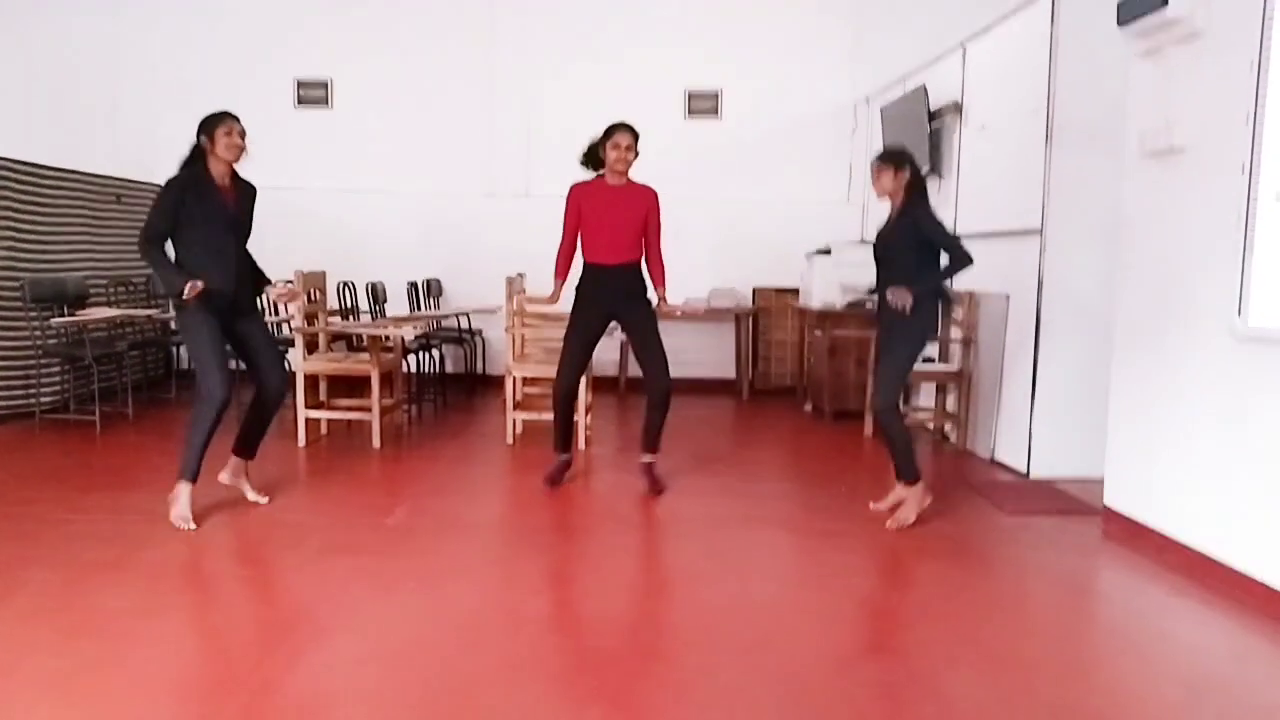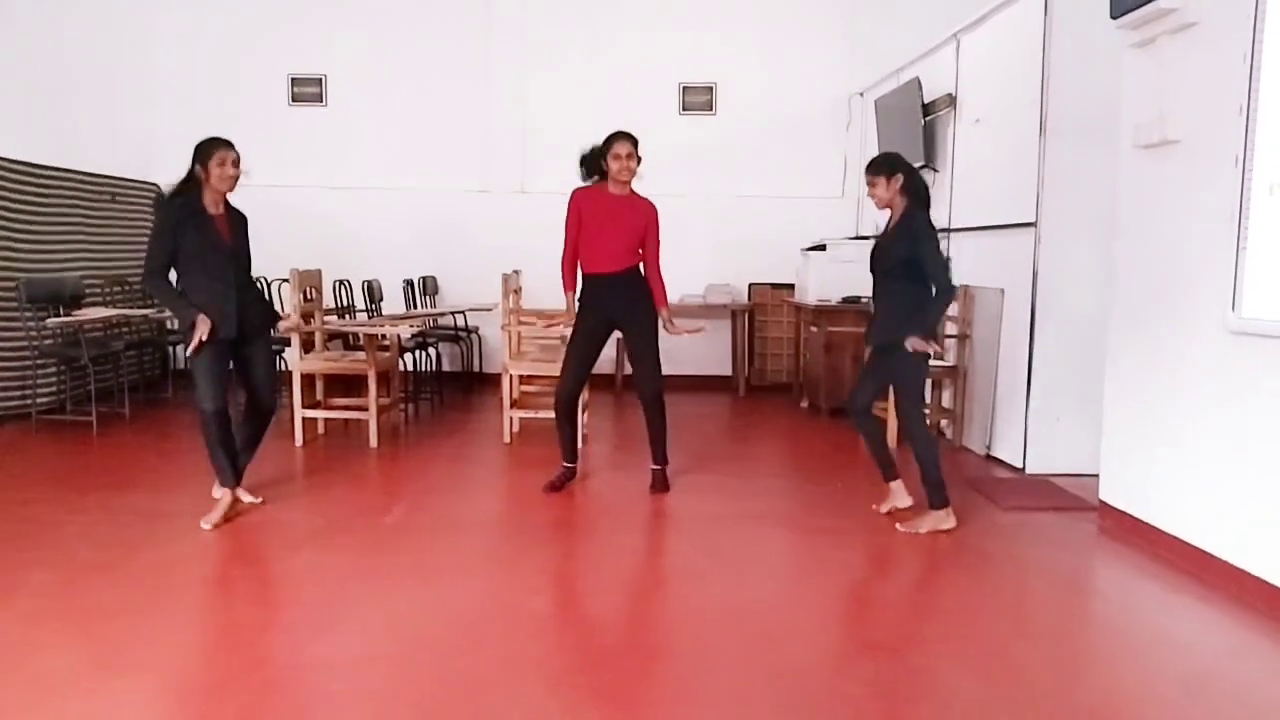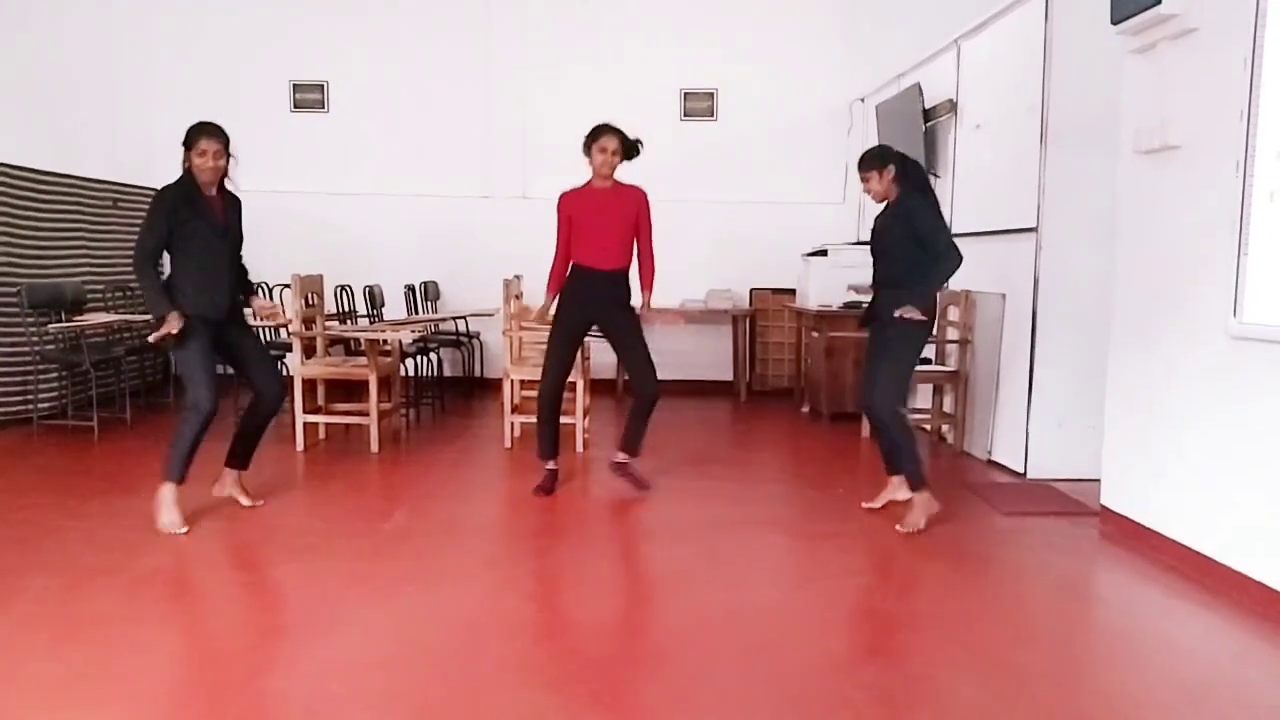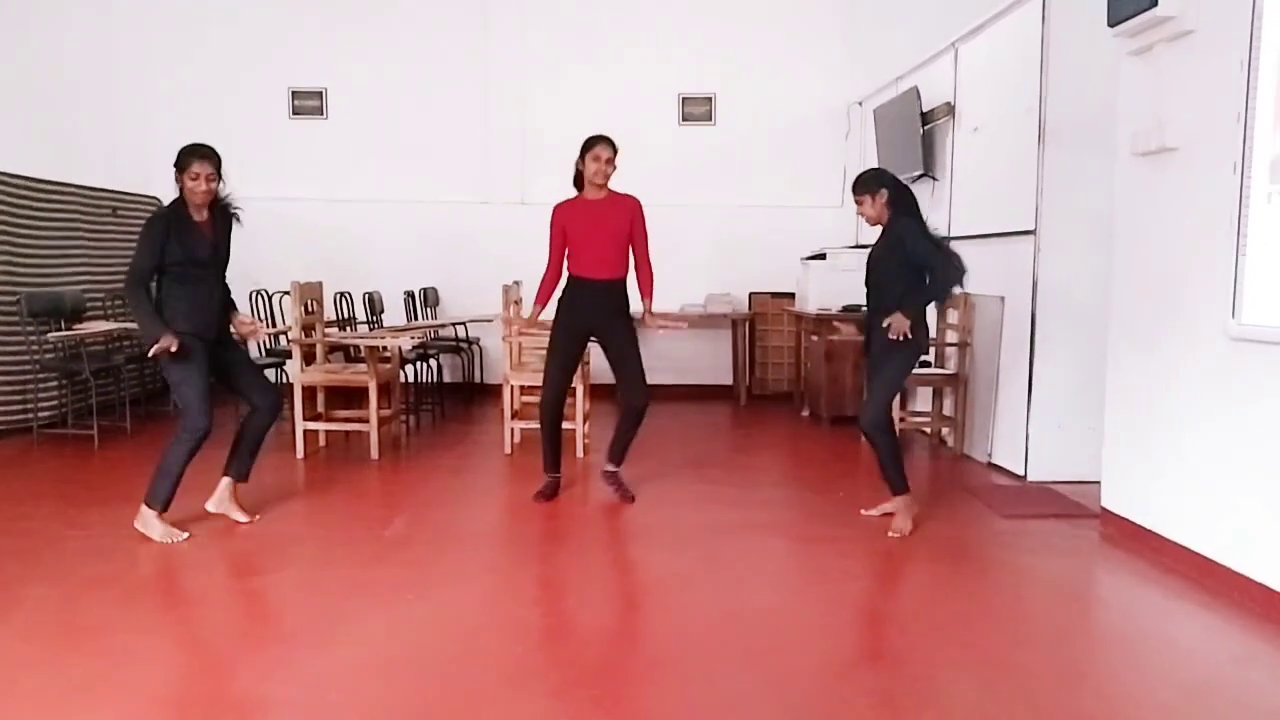
dt=0.2s
person 1, frame 1
left shoulder: (246, 191)
right shoulder: (182, 186)
right elbow: (150, 243)
left wrist: (267, 285)
right wrist: (180, 282)
left hip: (241, 301)
right hip: (200, 302)
left knee: (275, 383)
right knee: (217, 389)
left ankle: (237, 466)
right ankle: (183, 488)
person 1, frame 2
left shoulder: (238, 219)
right shoulder: (175, 214)
right elbow: (154, 276)
left wrist: (274, 316)
right wrist: (191, 316)
left hip: (249, 325)
right hip: (208, 328)
left knee: (264, 401)
right knee: (212, 403)
left ankle: (229, 480)
right ankle: (223, 494)
person 1, frame 3
left shoulder: (231, 202)
right shoulder: (170, 200)
right elbow: (144, 261)
left wrist: (251, 298)
right wrist: (167, 311)
left hip: (227, 314)
right hip: (190, 316)
left knee: (271, 389)
right knee: (203, 401)
left ankle: (231, 477)
right ankle: (167, 492)
person 1, frame 4
left shoulder: (223, 220)
right shoulder: (163, 223)
right elbow: (136, 284)
left wrist: (233, 314)
right wrist: (157, 330)
left hip: (216, 332)
right hip: (181, 336)
left knee: (266, 400)
right knee: (197, 423)
left ankle: (225, 491)
right ankle: (150, 513)
person 2, frame 1
left shoulder: (918, 213)
right shoulder: (893, 218)
left elbow: (960, 257)
left wrist: (915, 292)
right wrist: (875, 291)
left hip: (914, 318)
right hip: (894, 318)
left knee: (883, 403)
right knee: (884, 401)
left ankle: (915, 490)
right ankle: (906, 485)
person 2, frame 2
left shoulder: (917, 226)
right shoulder: (893, 225)
left elbow: (944, 287)
left wrist: (924, 334)
right wrist: (884, 312)
left hip: (910, 340)
right hip: (889, 336)
left knee: (911, 420)
right knee: (858, 404)
left ankle: (940, 510)
right ankle: (897, 488)
person 2, frame 3
left shoulder: (913, 208)
right shoulder: (888, 214)
left elbow: (950, 256)
left wrist: (919, 299)
right wrist: (873, 292)
left hip: (908, 321)
right hip: (886, 318)
left knee: (885, 404)
right knee: (872, 401)
left ankle: (922, 495)
right ankle: (898, 482)
person 2, frame 4
left shoulder: (905, 232)
right shoulder: (888, 237)
left elbow: (951, 272)
left wrist: (909, 314)
right wrist: (865, 330)
left hip: (901, 340)
right hip: (884, 340)
left knee: (871, 418)
right knee: (878, 418)
left ankle: (904, 500)
right ankle: (898, 496)
person 3, frame 1
left shoulder: (647, 197)
right shoulder: (580, 193)
left elbow: (653, 251)
right elbow: (567, 246)
left wrist: (662, 296)
right wrist: (557, 287)
left hip: (632, 290)
right hip: (591, 290)
left knee: (660, 382)
right knee: (566, 383)
left ankle: (649, 459)
right ankle: (563, 457)
person 3, frame 2
left shoulder: (646, 209)
right shoulder: (581, 199)
left elbow: (652, 264)
right elbow: (571, 255)
left wrist: (663, 312)
right wrist: (570, 303)
left hip: (634, 297)
right hip: (594, 298)
left knee: (650, 387)
right knee: (567, 390)
left ankle: (659, 468)
right ankle: (568, 465)
person 3, frame 3
left shoulder: (635, 197)
right shoulder: (570, 200)
left elbow: (645, 254)
right elbow: (562, 257)
left wrist: (648, 299)
right wrist: (548, 300)
left hip: (616, 297)
right hip: (578, 294)
left knee: (647, 386)
right knee: (550, 387)
left ankle: (623, 458)
right ankle: (550, 467)
person 3, frame 4
left shoulder: (630, 206)
right shoulder: (563, 211)
left elbow: (642, 260)
right elbow: (555, 263)
left wrist: (648, 308)
right wrist: (538, 307)
left hip: (614, 305)
right hip: (574, 303)
left knee: (636, 398)
right knee: (552, 397)
left ankle: (612, 467)
right ankle: (553, 475)
